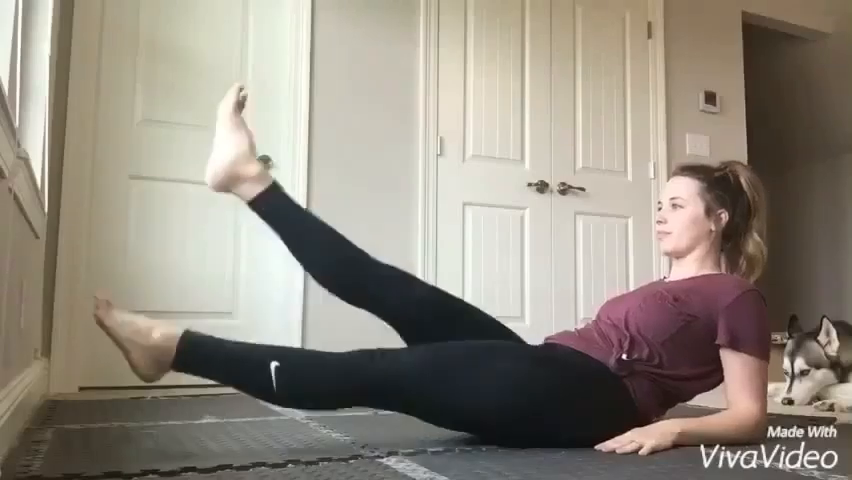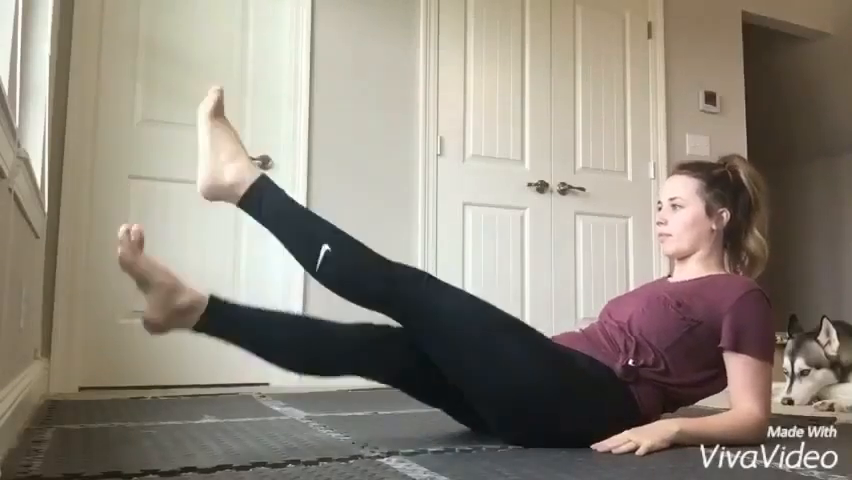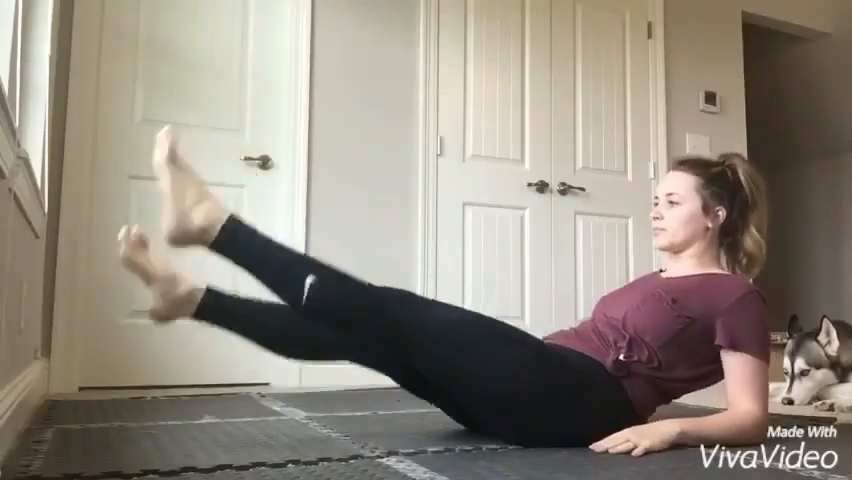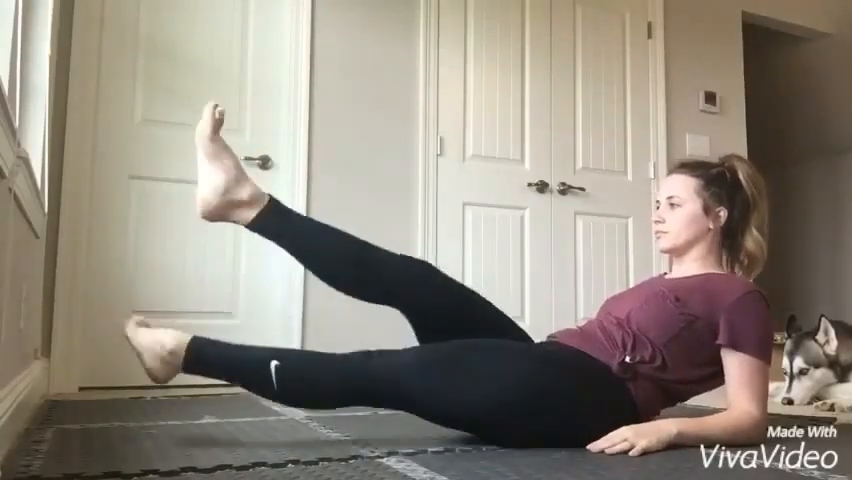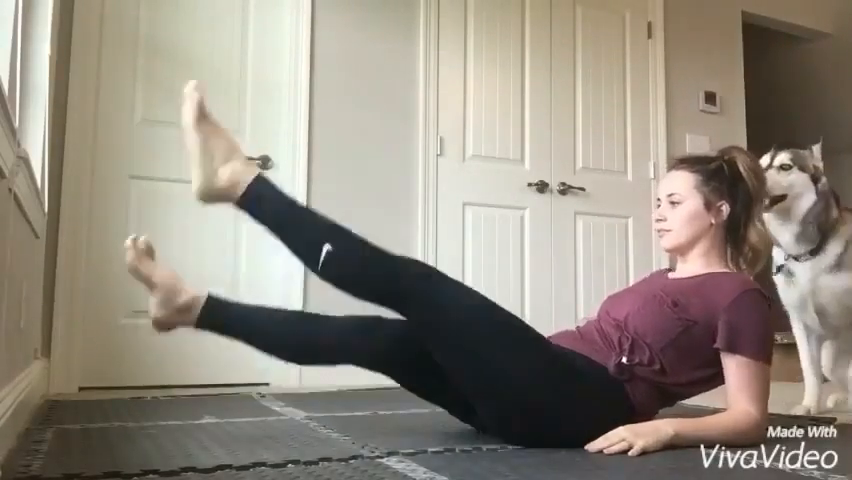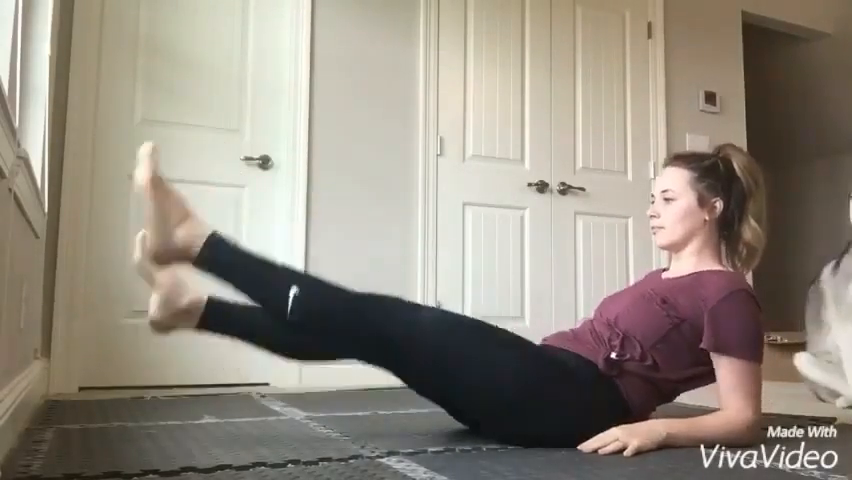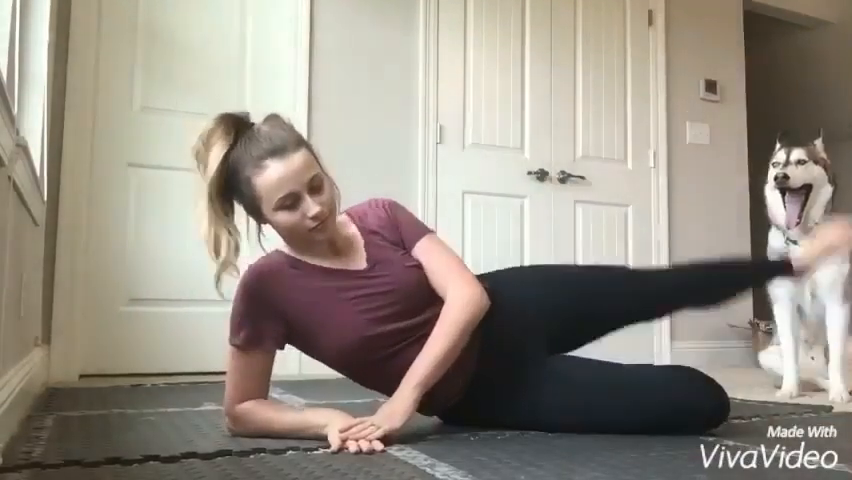
dt=0.7s
person 1, frame 1
left shoulder: (734, 297)
right shoulder: (668, 291)
left elbow: (747, 415)
left wrist: (669, 425)
left hip: (583, 404)
right hip: (548, 385)
left knee: (372, 374)
right knee: (397, 293)
left ankle: (174, 347)
person 1, frame 2
left shoulder: (739, 299)
right shoulder: (668, 288)
left elbow: (751, 419)
left wrist: (670, 426)
left hip: (585, 406)
right hip: (544, 395)
left knee: (409, 293)
right knee: (378, 345)
left ankle: (243, 182)
right ankle: (193, 307)
person 1, frame 3
left shoulder: (735, 297)
right shoulder: (660, 282)
left elbow: (750, 418)
left wrist: (669, 427)
left hip: (581, 403)
right hip: (543, 397)
left knee: (390, 311)
right knee: (366, 330)
left ankle: (216, 223)
right ankle: (192, 298)
person 1, frame 4
left shoulder: (736, 299)
right shoulder: (666, 284)
left elbow: (751, 418)
left wrist: (669, 426)
left hip: (581, 402)
right hip: (547, 384)
left knee: (387, 372)
right knee: (410, 280)
left ankle: (188, 351)
right ankle: (248, 201)
person 1, frame 5
left shoulder: (737, 297)
right shoulder: (665, 283)
left elbow: (748, 419)
left wrist: (663, 425)
left hip: (579, 406)
right hip: (546, 392)
left knee: (416, 287)
right knee: (376, 337)
left ankle: (240, 179)
right ankle: (192, 305)
person 1, frame 6
left shoulder: (726, 295)
right shoulder: (666, 277)
left elbow: (743, 418)
left wrist: (657, 426)
left hip: (581, 403)
right hip: (551, 385)
left knee: (379, 322)
right knee: (362, 330)
right ankle: (192, 306)
person 1, frame 7
left shoulder: (383, 217)
right shoulder: (267, 288)
left elbow: (468, 294)
right elbow: (241, 411)
left wrist: (404, 397)
right wrist: (326, 419)
left hip: (505, 316)
right hip: (483, 394)
left knee: (649, 288)
left ankle: (790, 263)
